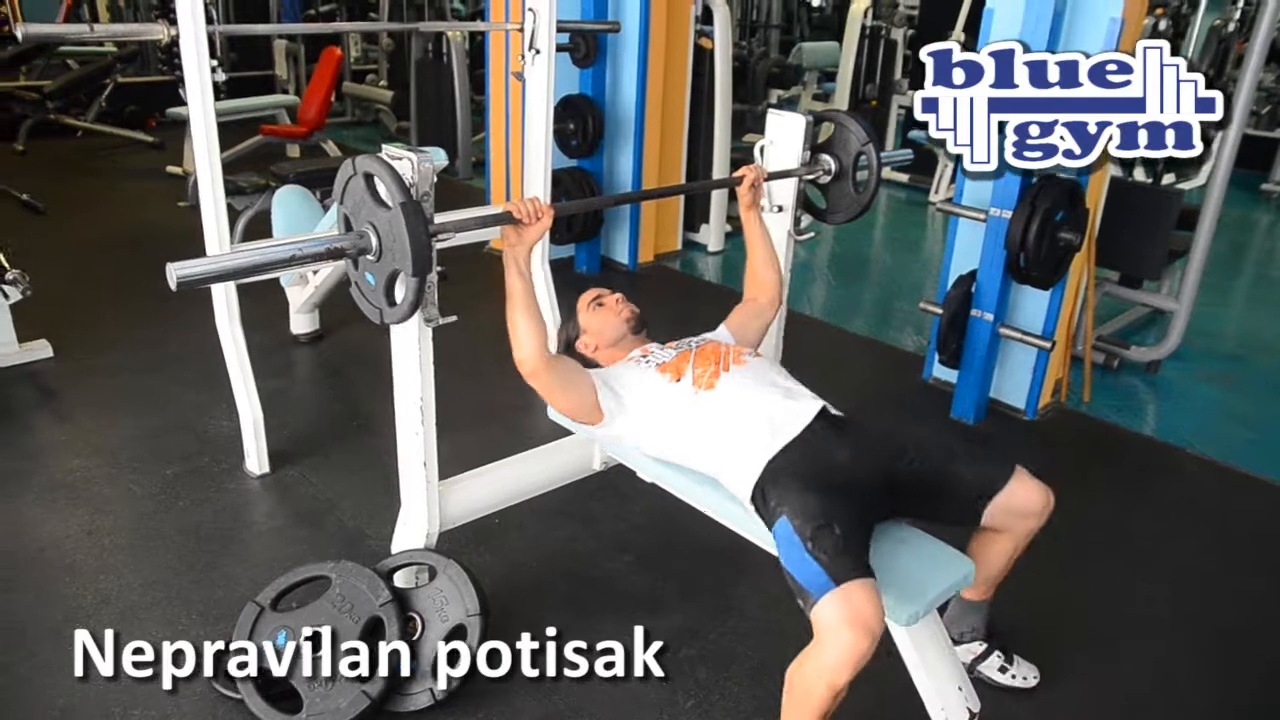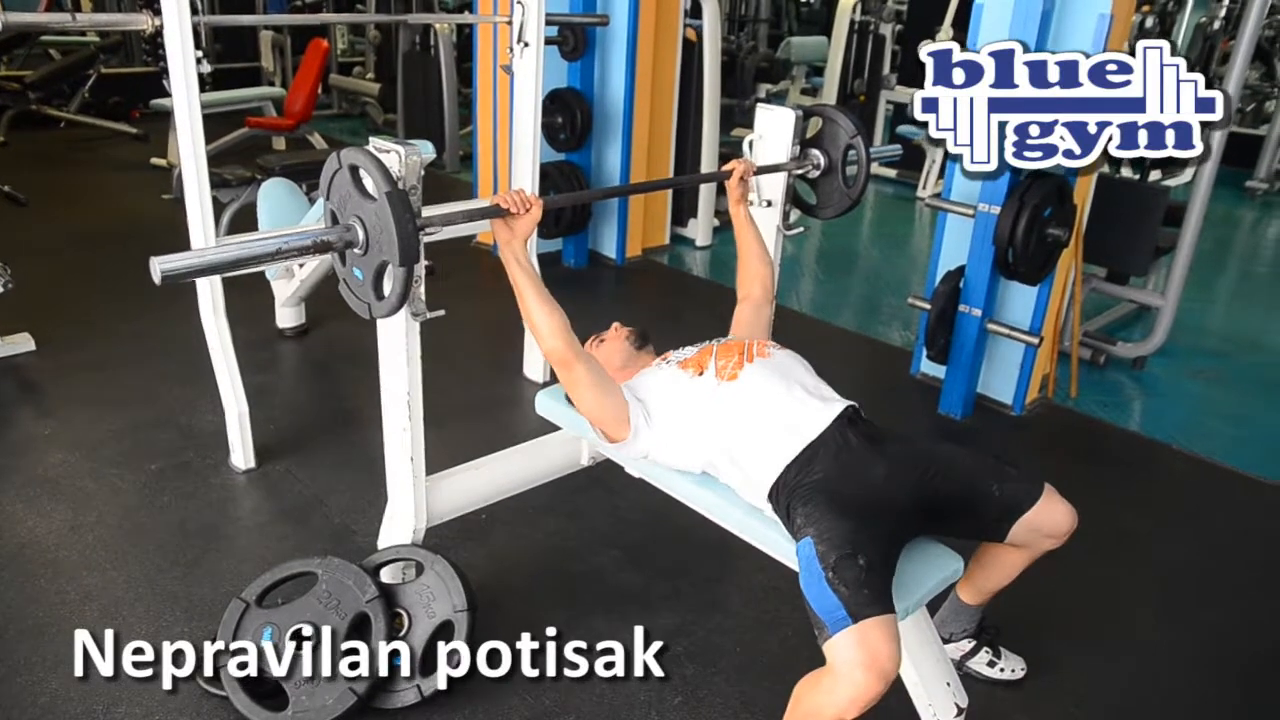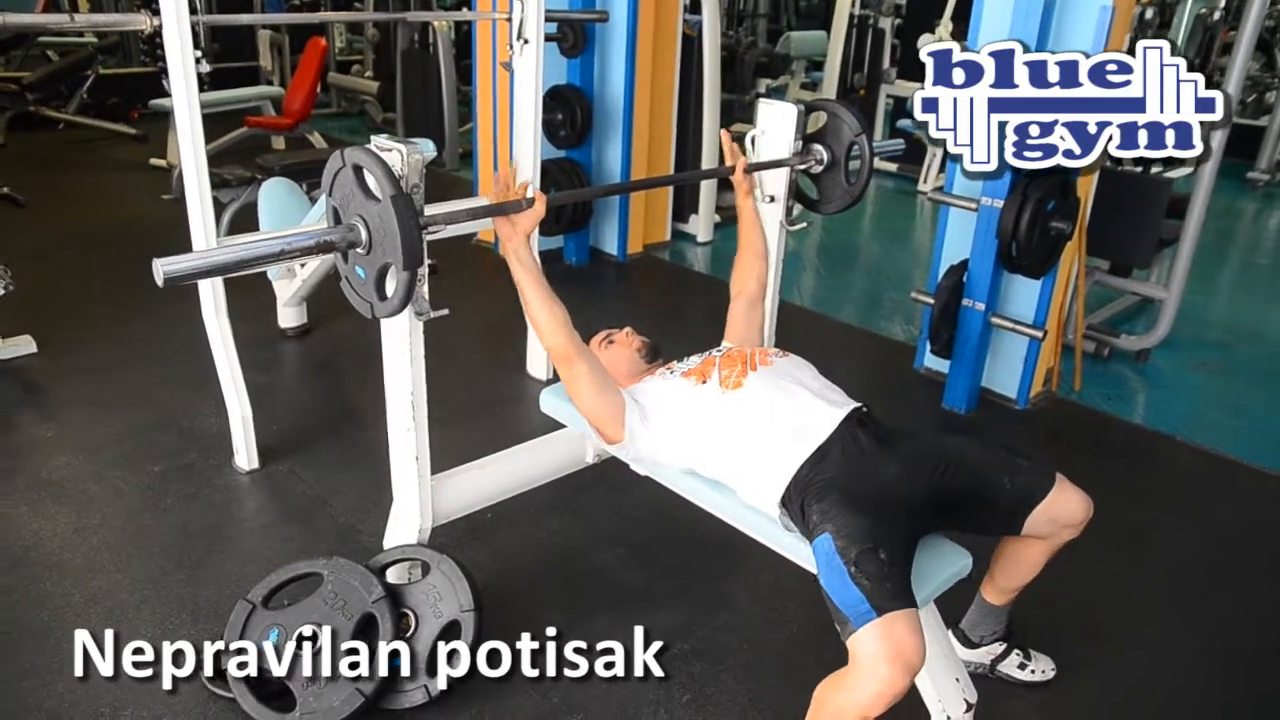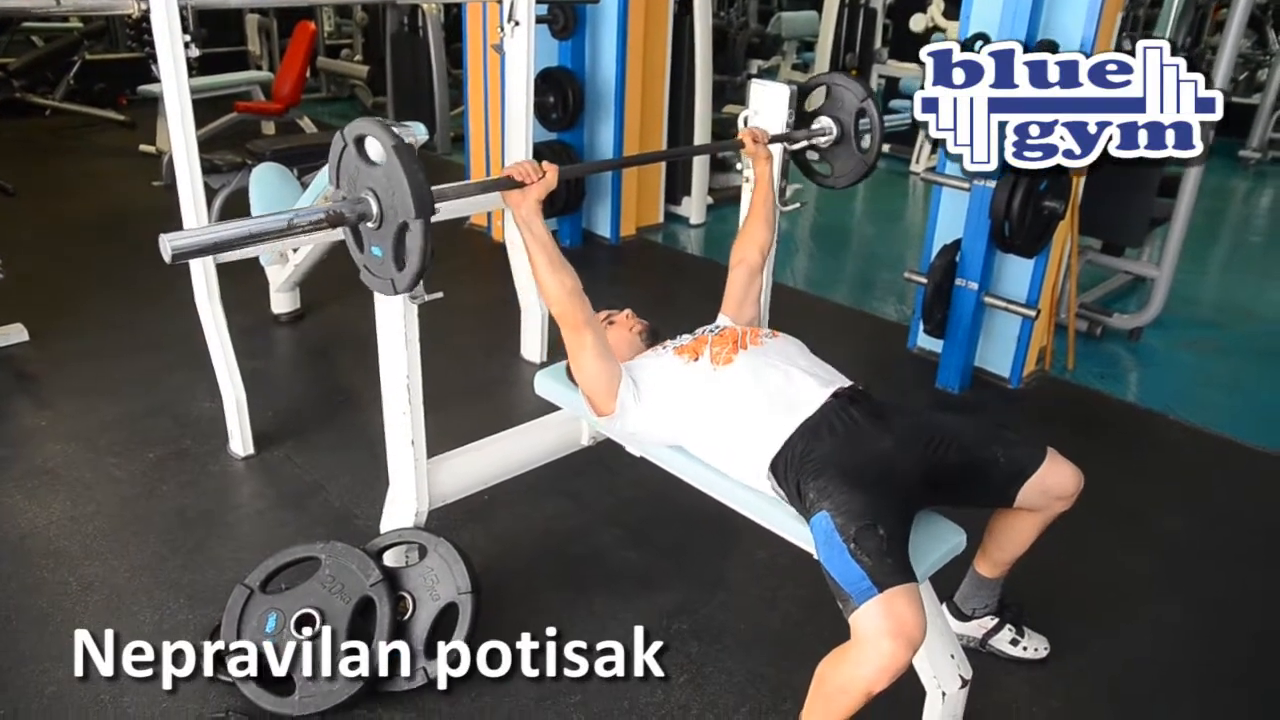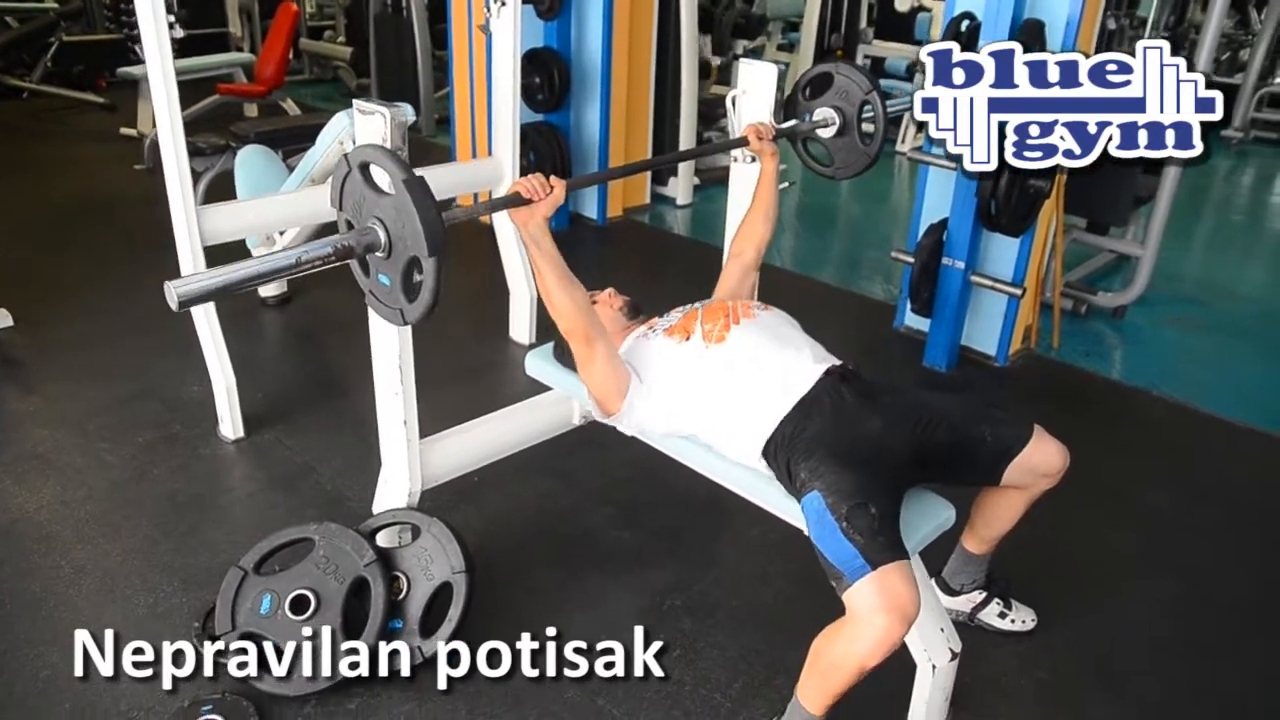
dt=1s
person 1, frame 1
left shoulder: (705, 343)
right shoulder: (609, 392)
left elbow: (765, 296)
right elbow: (535, 363)
left wrist: (749, 208)
right wrist: (517, 251)
left hip: (844, 435)
right hip: (786, 474)
left knee: (1029, 501)
right knee: (851, 632)
left ankle: (962, 632)
person 1, frame 2
left shoulder: (715, 357)
right shoulder: (632, 409)
left elbow: (757, 292)
right elbow: (563, 353)
left wrist: (738, 203)
right wrist: (512, 245)
left hip: (868, 442)
right hip: (811, 480)
left knee: (1053, 520)
right knee: (865, 669)
left ankle: (954, 628)
person 1, frame 3
left shoulder: (721, 359)
right shoulder: (634, 415)
left elbow: (749, 290)
right elbow: (565, 352)
left wrist: (745, 192)
right wrist: (515, 245)
left hip: (876, 440)
right hip: (821, 483)
left knee: (1067, 510)
right knee: (889, 665)
left ankle: (980, 634)
person 1, frame 4
left shoulder: (717, 335)
right shoulder: (628, 392)
left elbow: (749, 260)
right elbow: (571, 317)
left wrist: (762, 165)
right wrist: (527, 211)
left hip: (870, 416)
right hip: (811, 456)
left knee: (1058, 483)
right knee: (890, 641)
left ankle: (972, 610)
person 1, frame 5
left shoulder: (700, 313)
right shoulder: (624, 383)
left elbow: (747, 252)
right elbow: (579, 334)
left wrist: (768, 160)
right wrist: (533, 228)
left hip: (860, 395)
right hip: (803, 434)
left knee: (1045, 460)
right knee: (884, 615)
left ankle: (961, 585)
